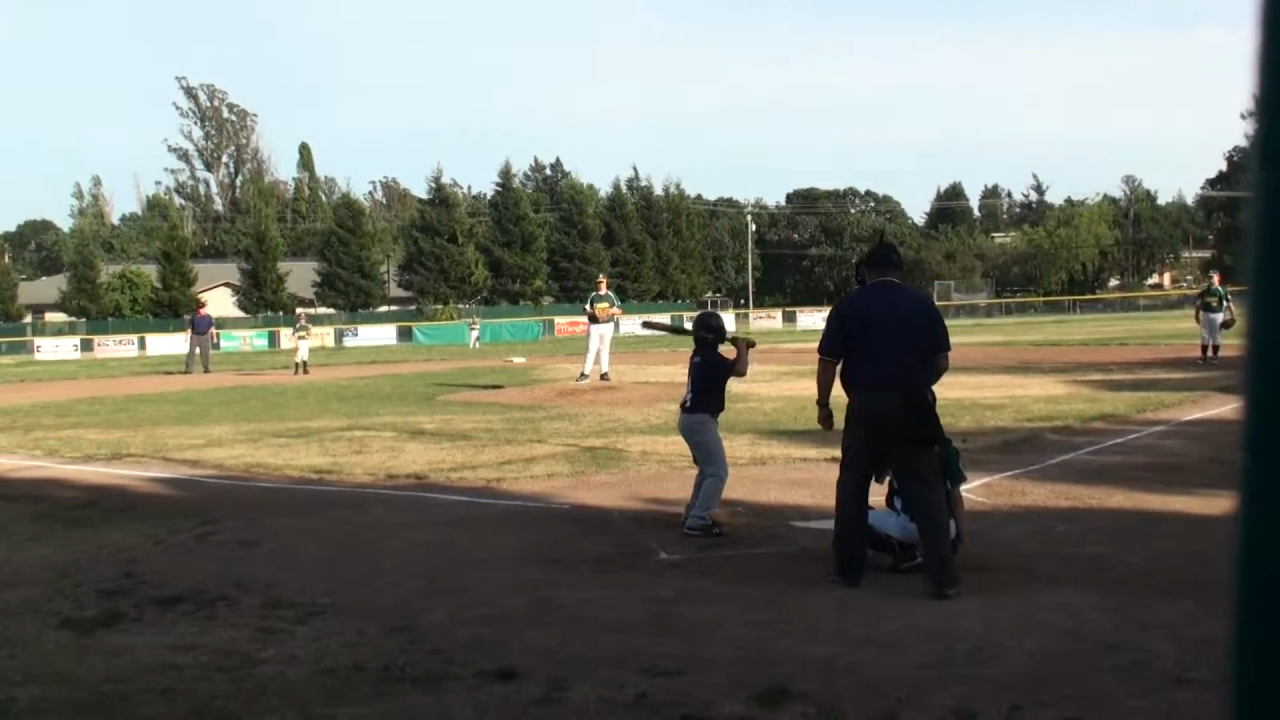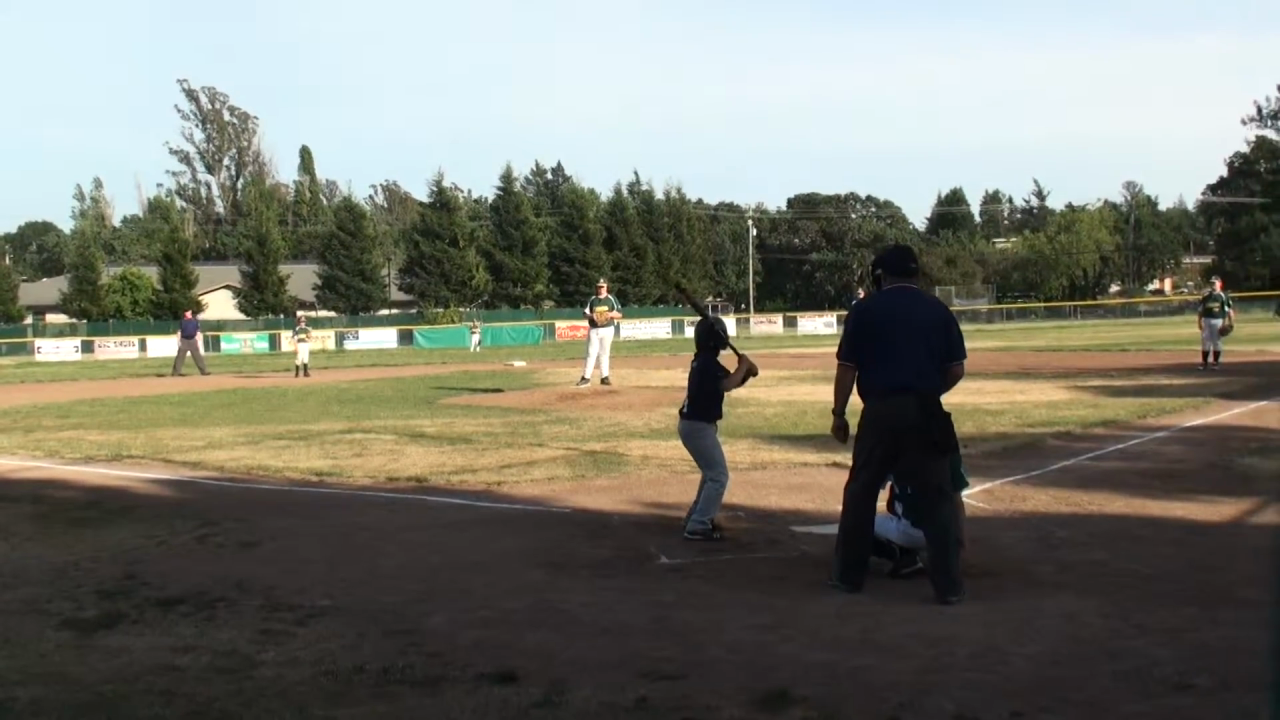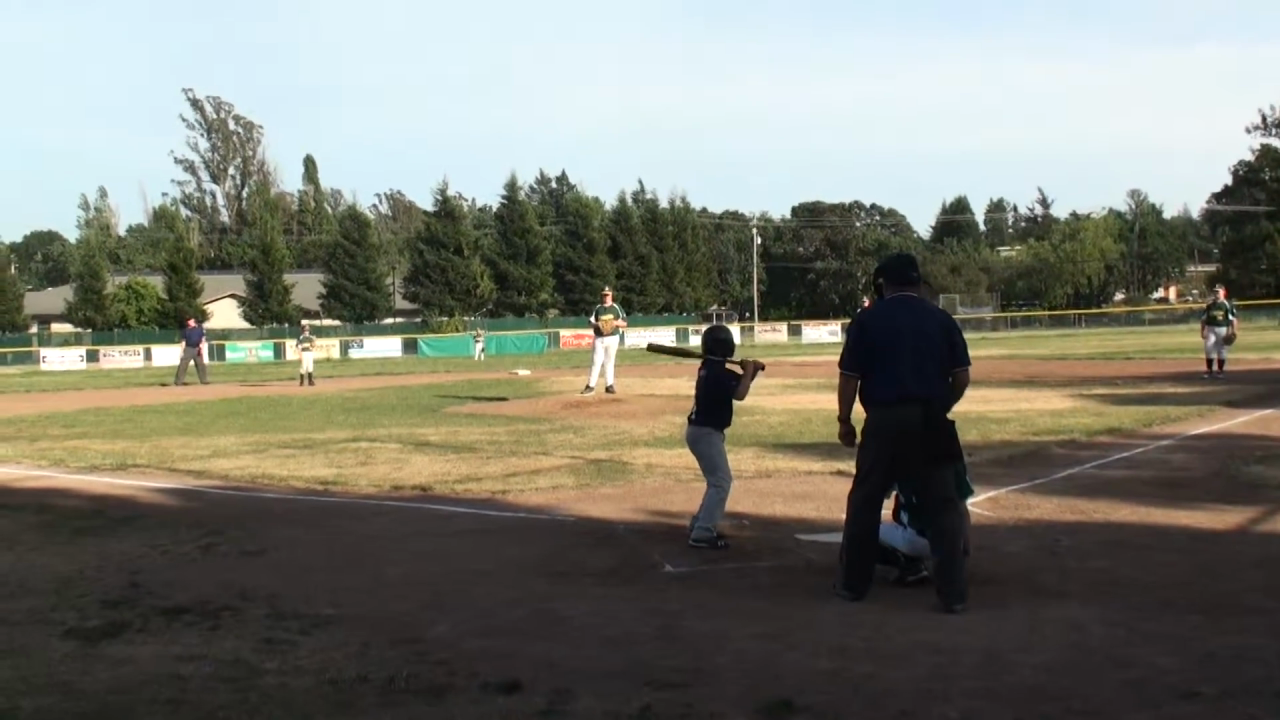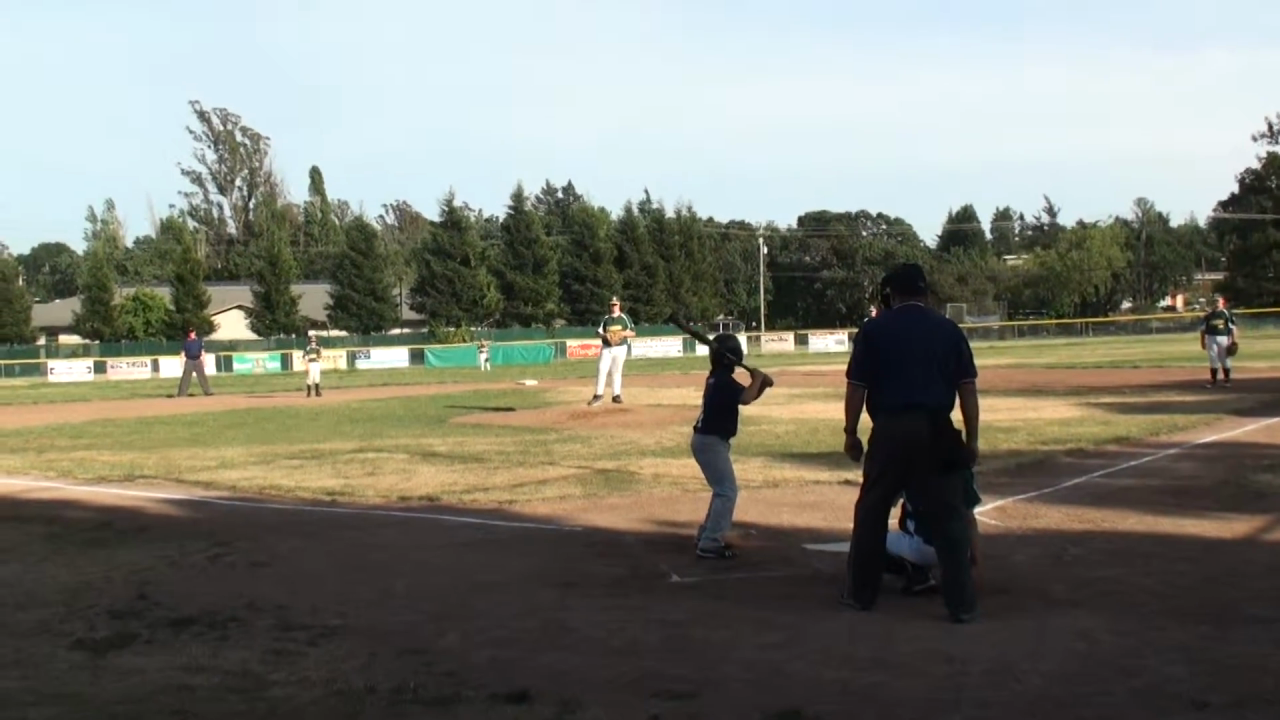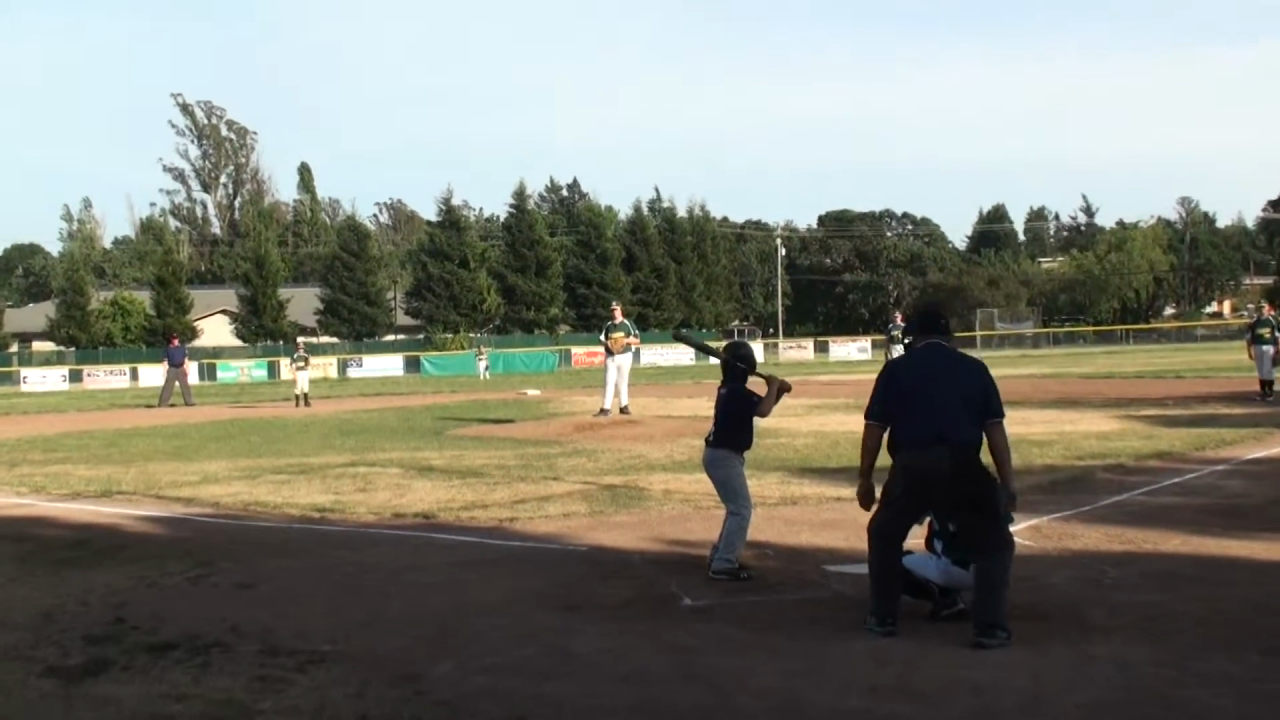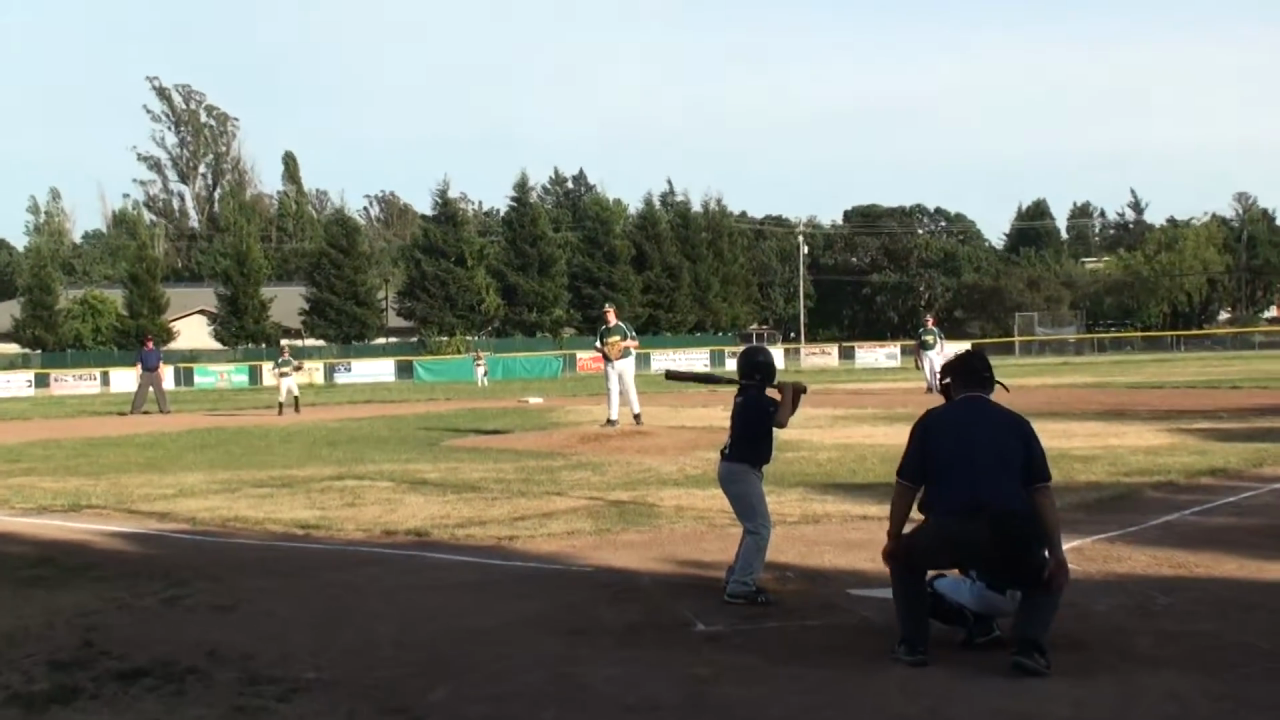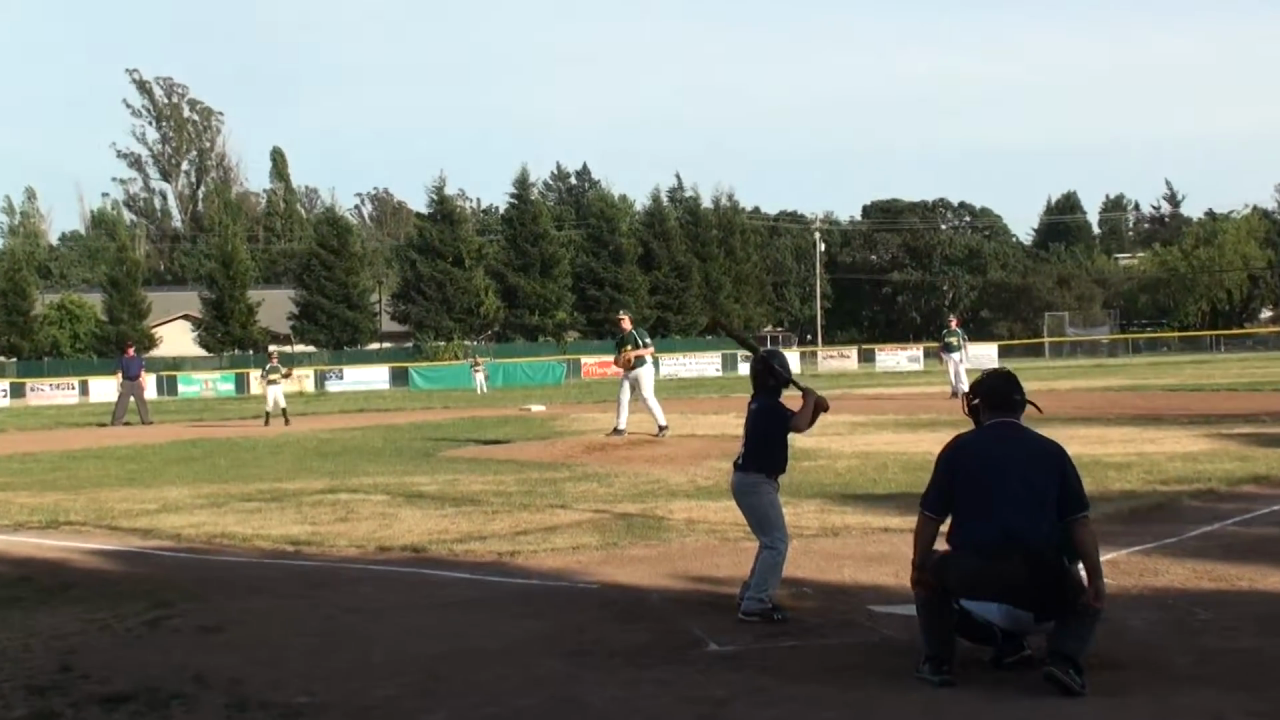
dt=0.5s
person 1, frame 1
left shoulder: (848, 305)
right shoulder: (922, 304)
left elbow: (828, 361)
right elbow: (941, 362)
left wrist: (823, 404)
left hip: (865, 406)
right hip: (911, 406)
left knee: (852, 488)
right knee: (926, 491)
left ankle: (847, 569)
right ankle: (944, 577)
person 1, frame 2
left shoulder: (865, 309)
right shoulder: (938, 311)
left elbow: (847, 367)
right elbow: (955, 370)
left wrist: (839, 414)
left hip: (879, 412)
right hip: (924, 413)
left knee: (860, 493)
right knee: (936, 498)
left ankle: (848, 575)
right ankle: (948, 585)
person 1, frame 3
left shoulder: (867, 320)
right shoulder: (941, 319)
left elbow: (849, 377)
right elbow: (961, 377)
left wrist: (844, 420)
left hip: (882, 422)
right hip: (928, 421)
left knee: (865, 502)
right knee: (941, 506)
left ankle: (853, 584)
right ankle: (953, 593)
person 1, frame 4
left shoulder: (874, 329)
right shoulder: (948, 329)
left elbow: (856, 387)
right elbow: (967, 388)
left wrist: (851, 433)
right wrist: (971, 438)
left hip: (889, 431)
right hip: (935, 431)
left knee: (872, 511)
right knee: (948, 515)
left ankle: (861, 593)
right ankle: (961, 603)
person 1, frame 5
left shoulder: (896, 368)
right shoulder: (974, 368)
left elbow: (874, 428)
right elbow: (995, 429)
left wrist: (865, 480)
right wrist: (1007, 483)
left hip: (910, 467)
right hip: (961, 468)
left knee: (884, 535)
right knee: (994, 544)
left ankle: (883, 617)
right ankle: (990, 626)
person 1, frame 6
left shoulder: (932, 421)
right shoulder: (1016, 424)
left elbow: (906, 487)
right elbow: (1041, 492)
left wrist: (893, 538)
right wrist: (1056, 552)
left hip: (945, 531)
right hip: (1003, 533)
left knee: (904, 559)
right knee: (1046, 579)
left ankle: (913, 644)
right ankle: (1029, 646)
person 1, frame 7
left shoulder: (959, 448)
right shoulder: (1050, 450)
left elbow: (930, 517)
right elbow: (1079, 522)
left wrist: (919, 568)
right wrist: (1095, 581)
left hip: (972, 572)
right hip: (1037, 574)
left knee: (930, 573)
right knee: (1084, 603)
left ankle: (938, 661)
right ankle: (1064, 659)
person 2, frame 1
left shoulder: (700, 355)
right shoulder: (711, 357)
left elbow: (730, 365)
right elbow: (741, 370)
left wrist: (742, 349)
right wrist: (741, 348)
left hip: (691, 418)
right hip: (701, 420)
left knee: (707, 469)
right knee: (718, 471)
left ankle: (694, 514)
right ankle: (697, 522)
person 2, frame 2
left shoulder: (703, 361)
right shoulder: (708, 364)
left elbow: (732, 382)
right elbow: (728, 385)
left wrist: (746, 371)
right wrist: (743, 366)
left hip: (693, 424)
right hip: (698, 426)
left knee: (711, 473)
right knee: (718, 476)
left ankle: (695, 518)
right ankle: (698, 526)
person 2, frame 3
left shoulder: (710, 369)
right shoulder: (716, 373)
left elbow: (738, 384)
right elbow: (740, 393)
left wrist: (752, 369)
right wrist: (749, 370)
left hip: (702, 431)
right hip: (706, 433)
left knee: (718, 480)
right knee: (720, 482)
left ankle: (700, 526)
right ankle: (702, 534)
person 2, frame 4
left shoulder: (718, 378)
right shoulder: (723, 381)
left elbow: (746, 396)
right elbow: (745, 399)
left wrist: (761, 383)
right wrist: (757, 379)
left hip: (708, 439)
right hip: (711, 442)
left knee: (722, 490)
right knee: (727, 492)
left ankle: (707, 536)
right ankle: (710, 544)
person 2, frame 5
left shoulder: (730, 389)
right shoulder: (737, 391)
left elbow: (762, 405)
right elbow: (763, 411)
left wrist: (778, 391)
right wrist: (773, 387)
left hip: (721, 454)
right hip: (723, 456)
left knee: (736, 508)
right knee: (741, 509)
left ankle: (720, 557)
right ankle: (723, 565)
person 2, frame 6
left shoulder: (749, 397)
right shoulder: (754, 399)
left elbow: (784, 412)
right elbow: (781, 421)
left wrist: (794, 394)
right wrist: (787, 393)
left hip: (738, 467)
right hip: (741, 470)
left knee: (754, 526)
right knee: (759, 528)
left ankle: (736, 579)
right ankle: (740, 588)
person 2, frame 7
left shoulder: (763, 404)
right shoulder: (768, 406)
left elbow: (802, 424)
right elbow: (798, 424)
left wrist: (816, 407)
right wrist: (809, 399)
left hip: (753, 479)
right hip: (755, 481)
left knee: (771, 540)
right knee: (776, 542)
left ankle: (751, 595)
right ankle: (755, 605)
